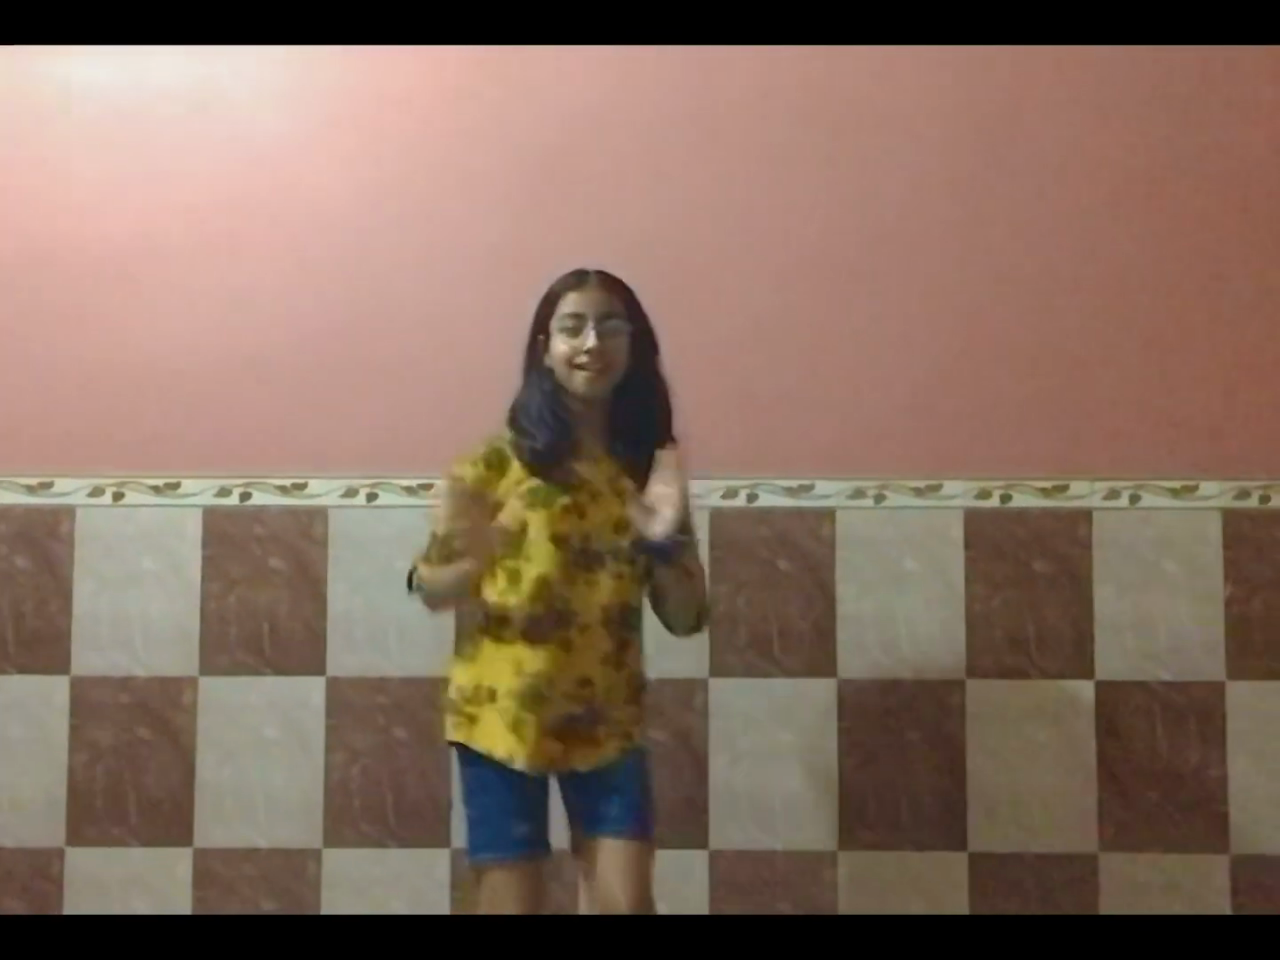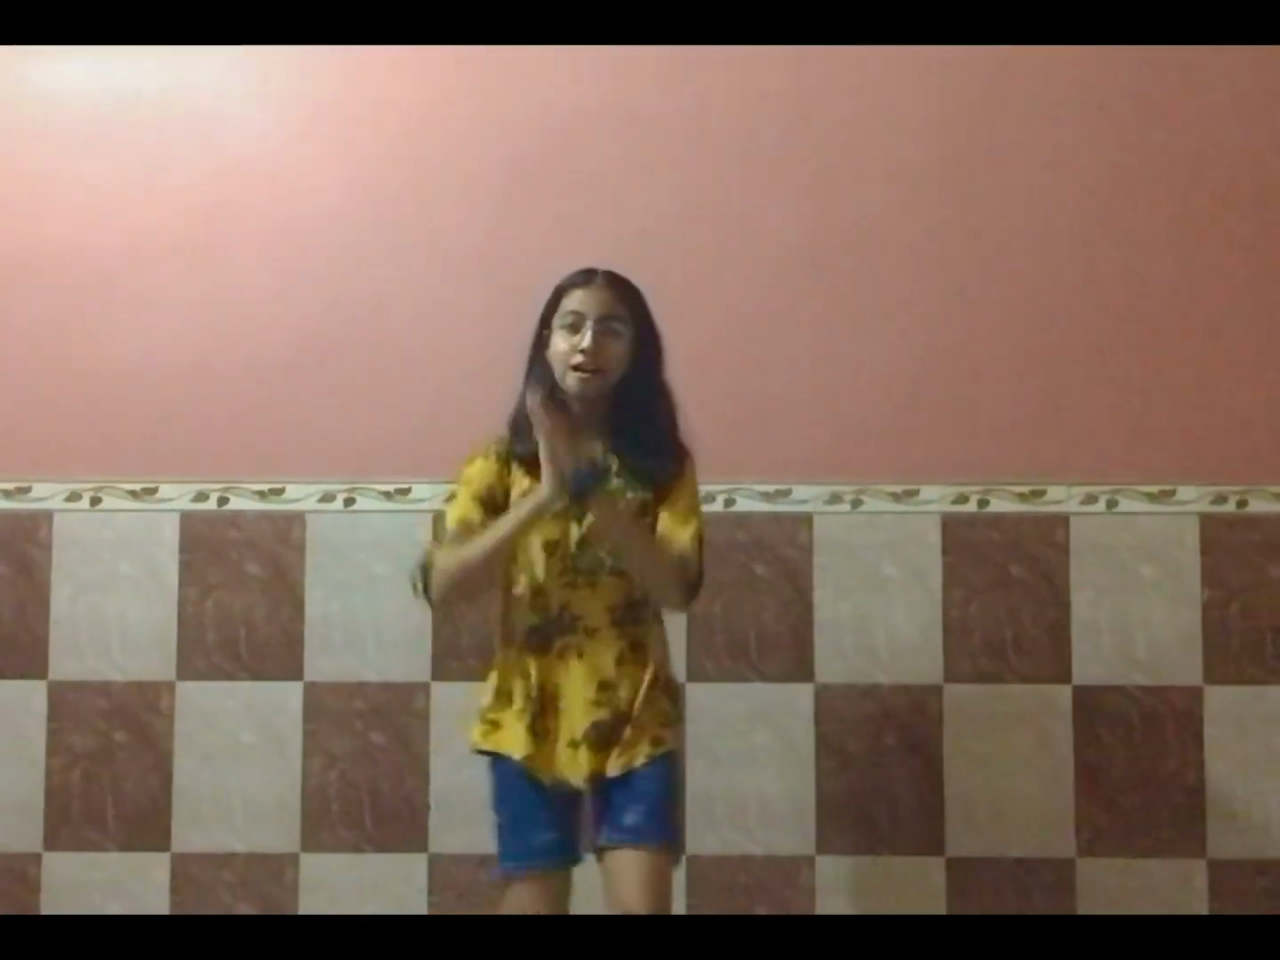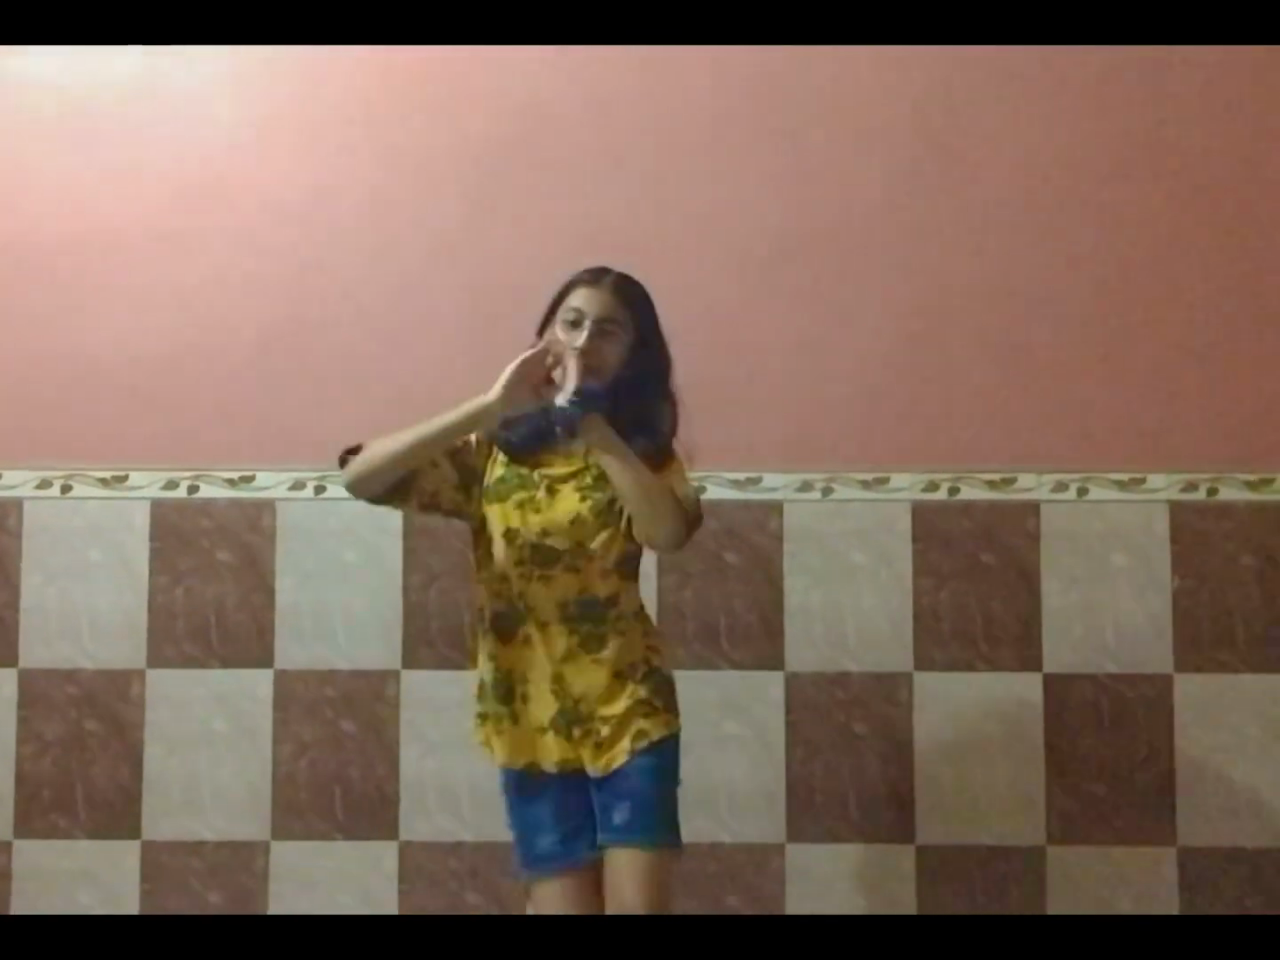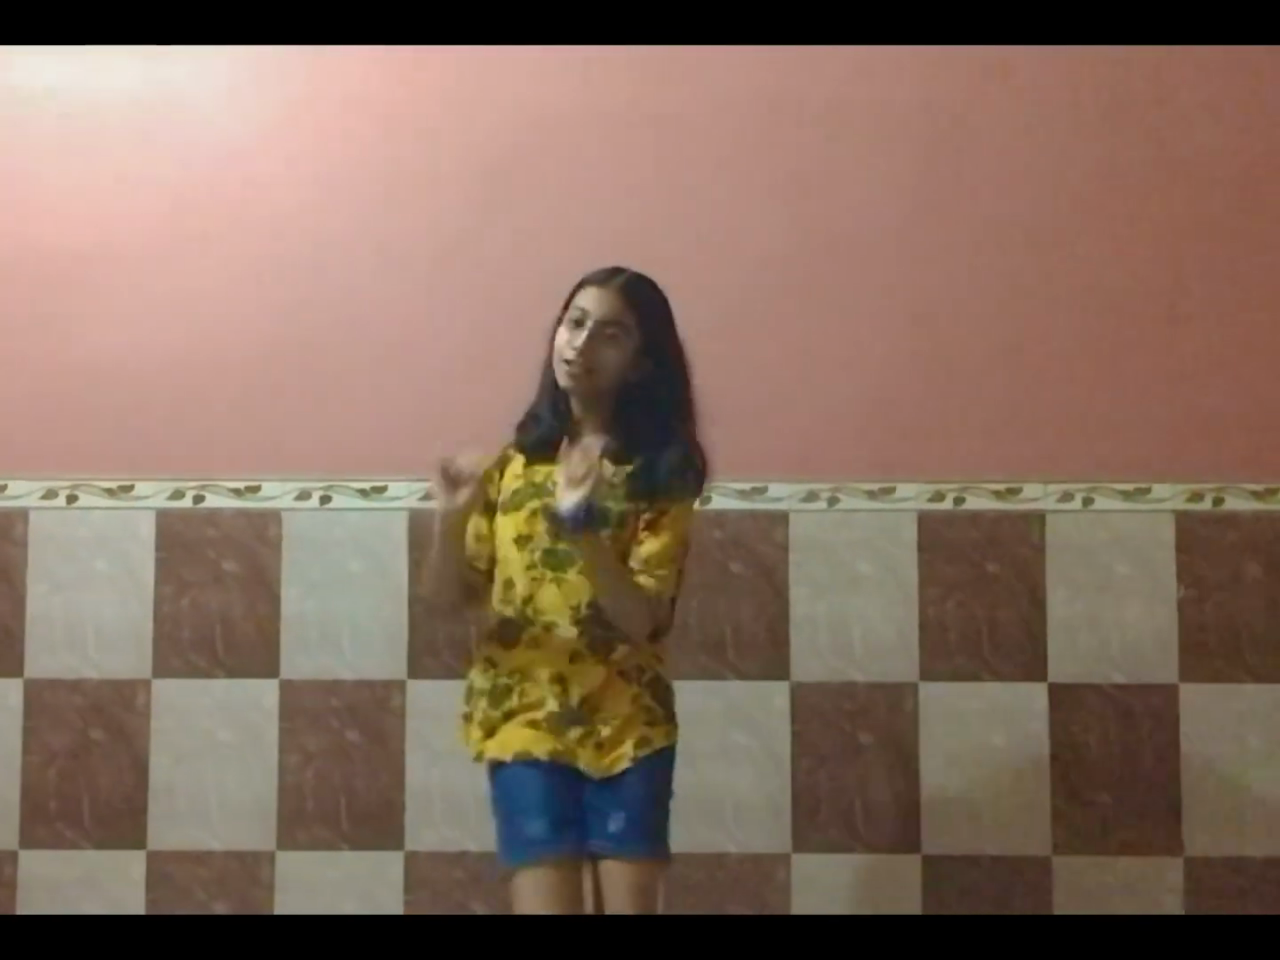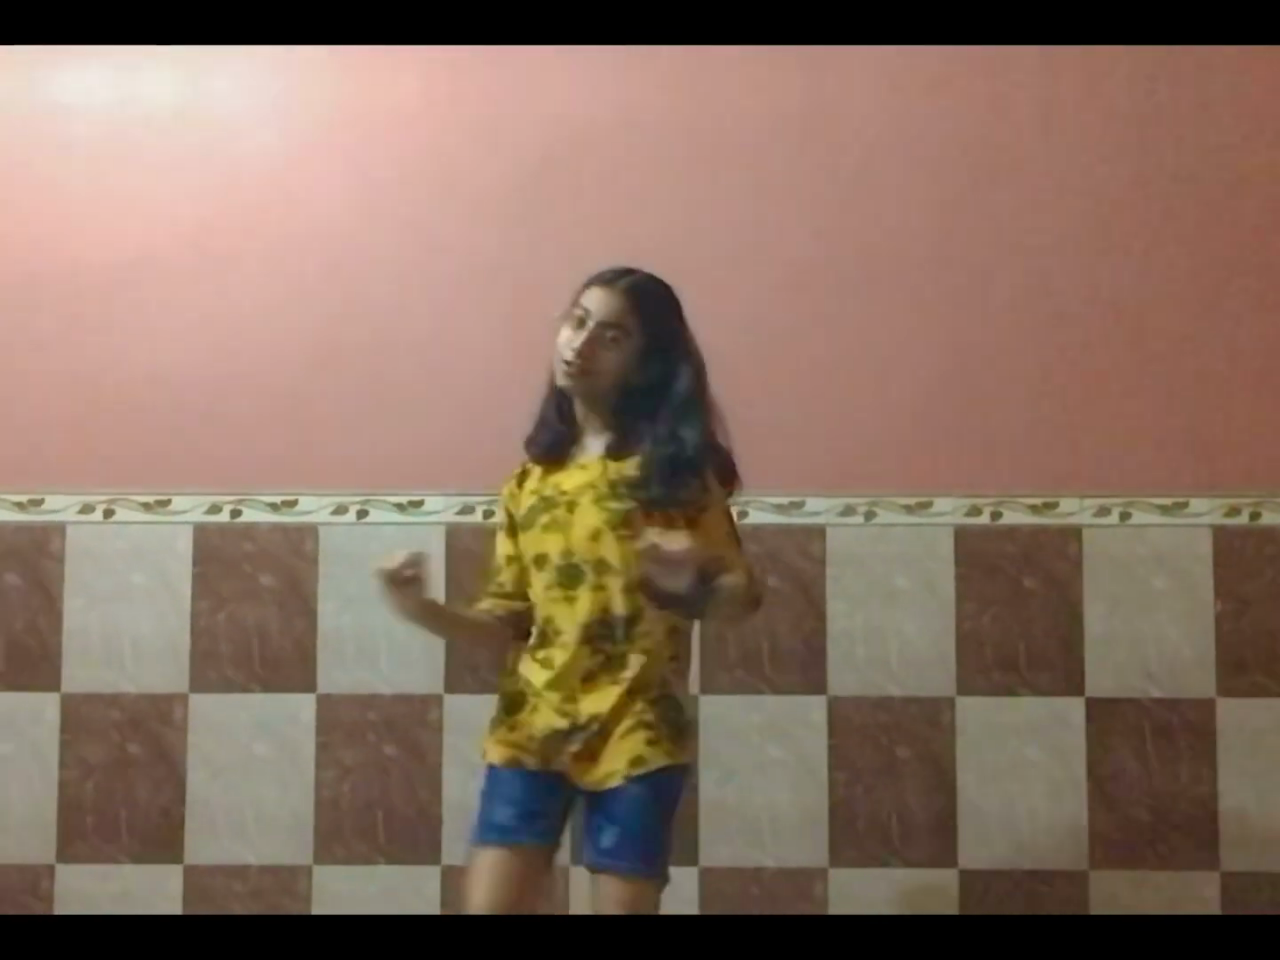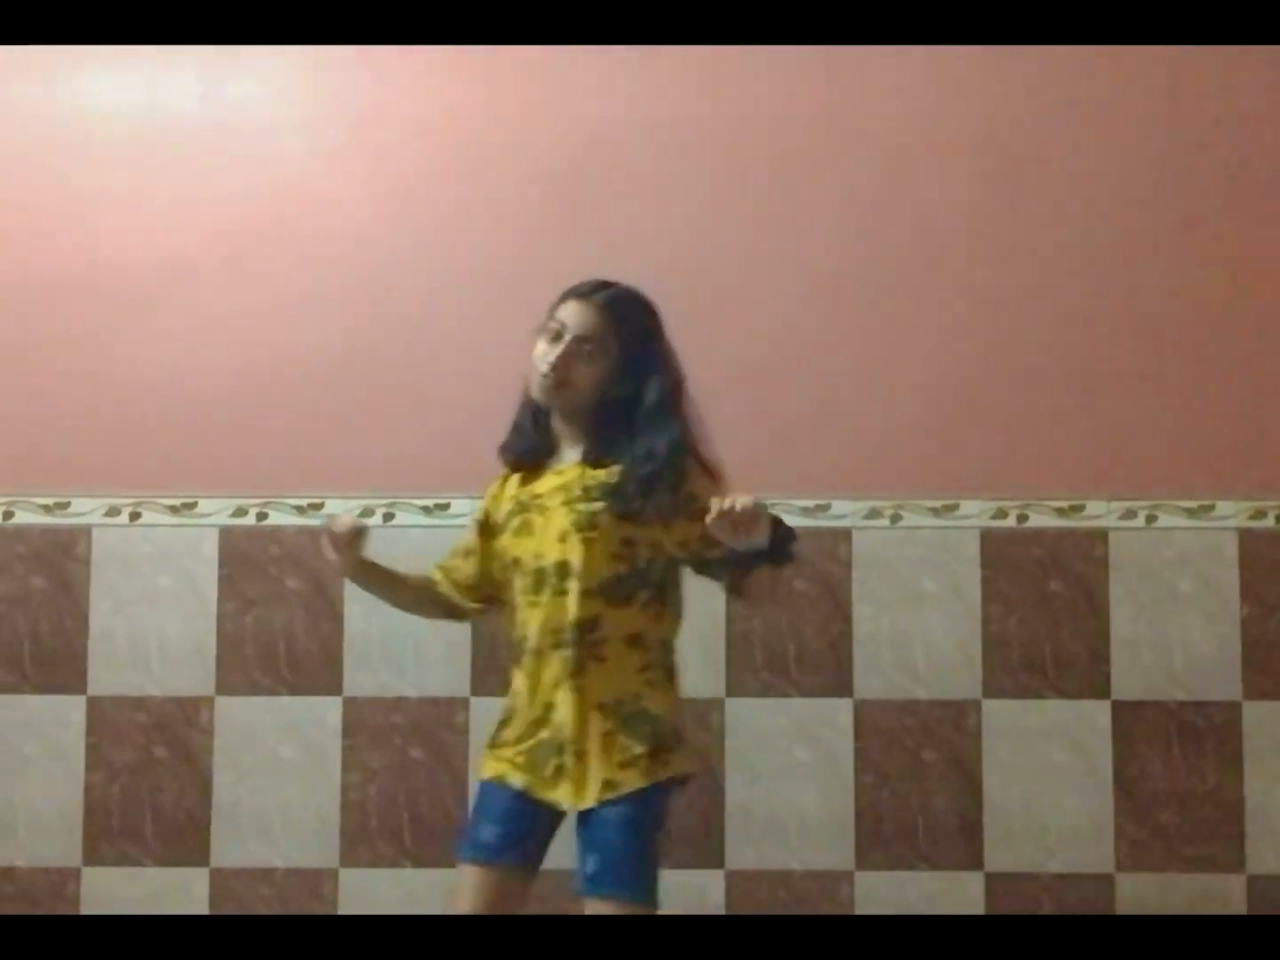
dt=0.2s
person 1, frame 1
left shoulder: (651, 471)
right shoulder: (500, 463)
left elbow: (685, 619)
right elbow: (436, 589)
left wrist: (668, 545)
right wrist: (472, 558)
left hip: (607, 720)
right hip: (502, 715)
left knee: (627, 911)
right knee: (511, 913)
person 1, frame 2
left shoulder: (662, 466)
right shoulder: (501, 464)
left elbow: (676, 589)
right elbow: (440, 584)
left wrist: (590, 483)
right wrist: (544, 498)
left hip: (638, 723)
right hip: (531, 723)
left knee: (643, 917)
right knee: (531, 917)
person 1, frame 3
left shoulder: (644, 452)
right shoulder: (489, 452)
left elbow: (670, 530)
right elbow: (361, 477)
left wrist: (589, 419)
right wrist: (488, 408)
left hip: (628, 711)
right hip: (525, 719)
left knee: (640, 914)
right knee: (562, 919)
person 1, frame 4
left shoulder: (664, 472)
right shoulder: (509, 466)
left elbow: (641, 621)
right elbow: (451, 595)
left wrist: (584, 526)
right wrist: (449, 517)
left hip: (627, 721)
right hip: (525, 720)
left knee: (629, 917)
right knee: (545, 917)
person 1, frame 5
left shoulder: (676, 470)
right shoulder: (529, 479)
left elbow: (741, 595)
right elbow: (503, 625)
left wrist: (693, 584)
right wrist: (422, 609)
left hip: (636, 733)
right hip: (534, 731)
left knee: (624, 921)
right knee: (487, 916)
person 1, frame 6
left shoulder: (658, 474)
right shoulder: (513, 485)
left elbow: (743, 568)
right elbow: (454, 593)
left wrist: (755, 539)
right wrist: (361, 569)
left hip: (625, 745)
right hip: (526, 741)
right knee: (473, 912)
